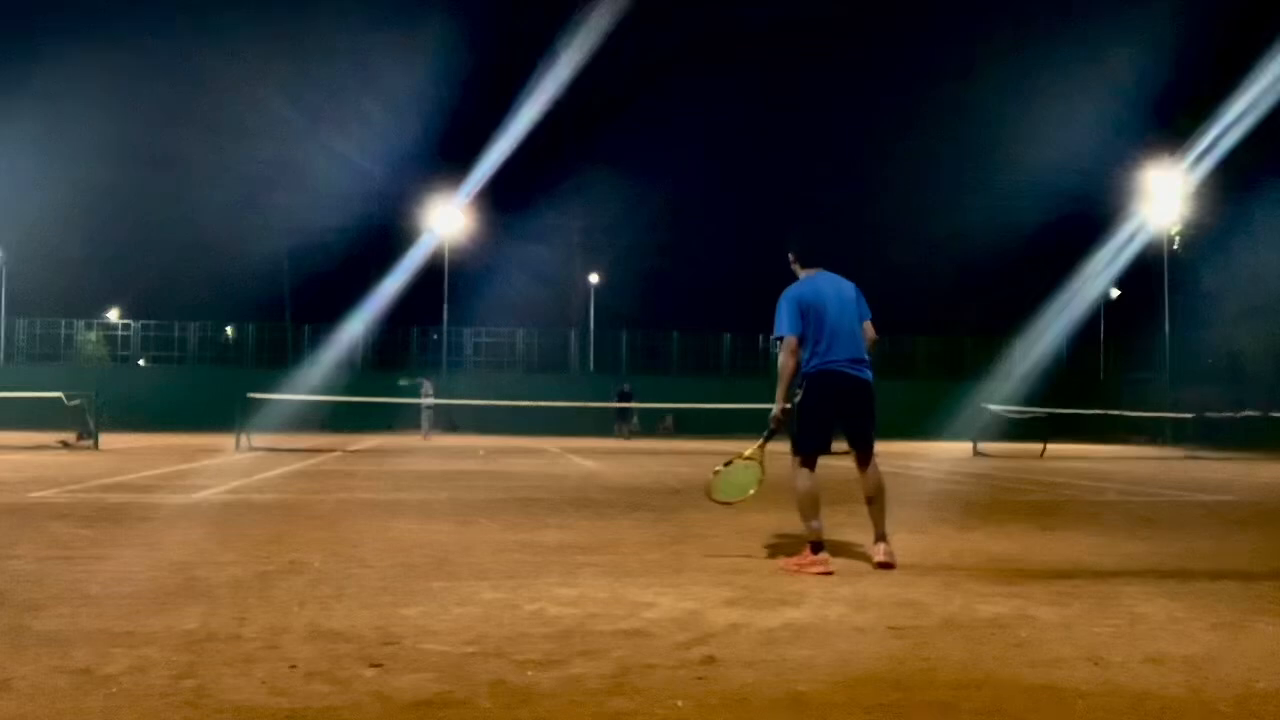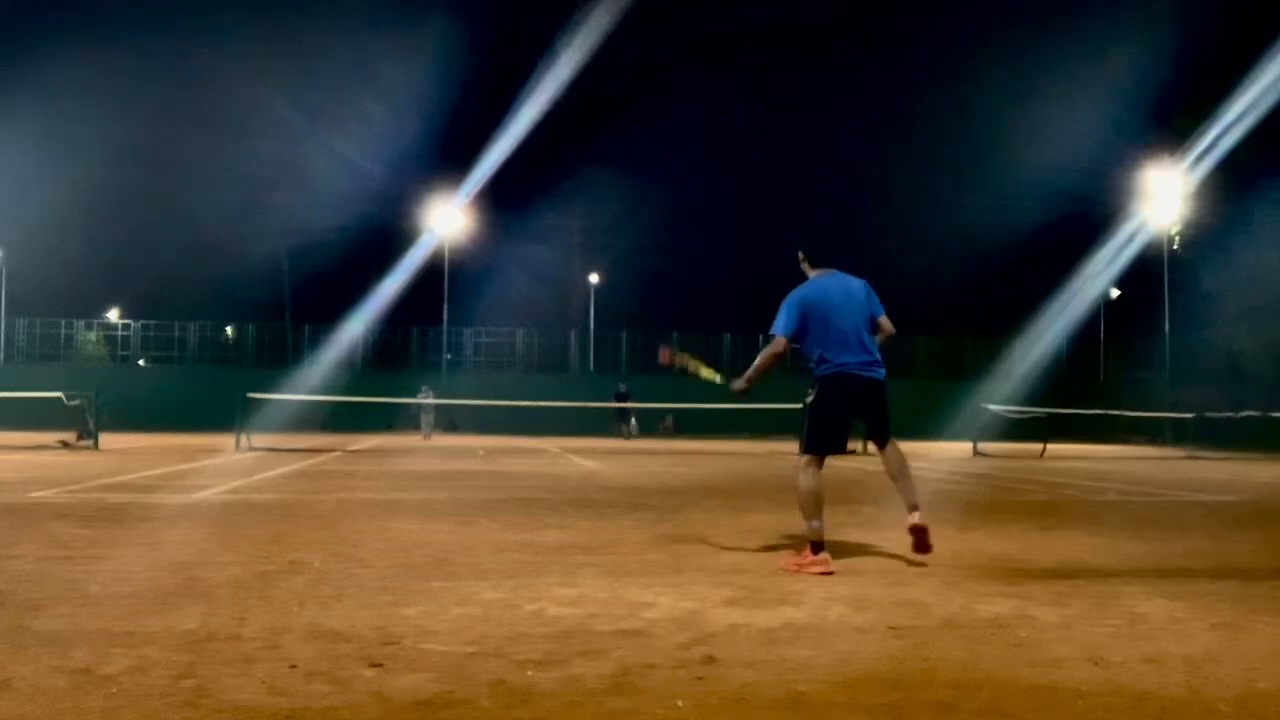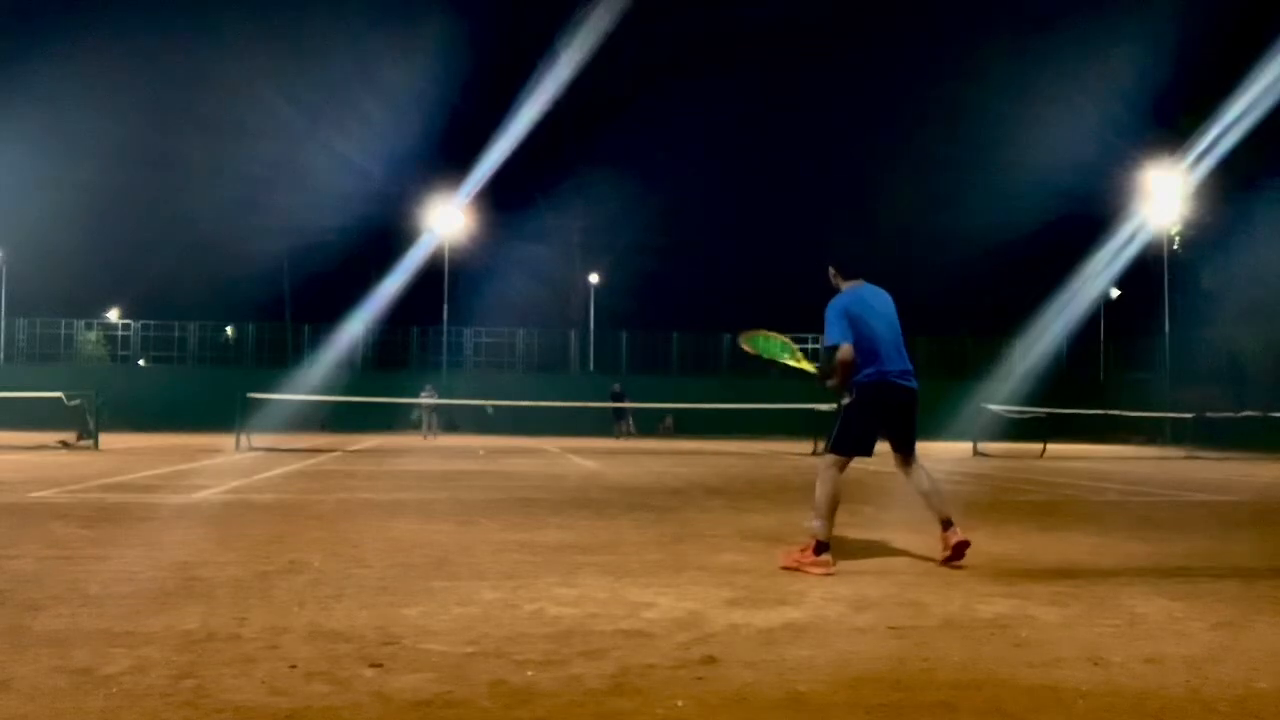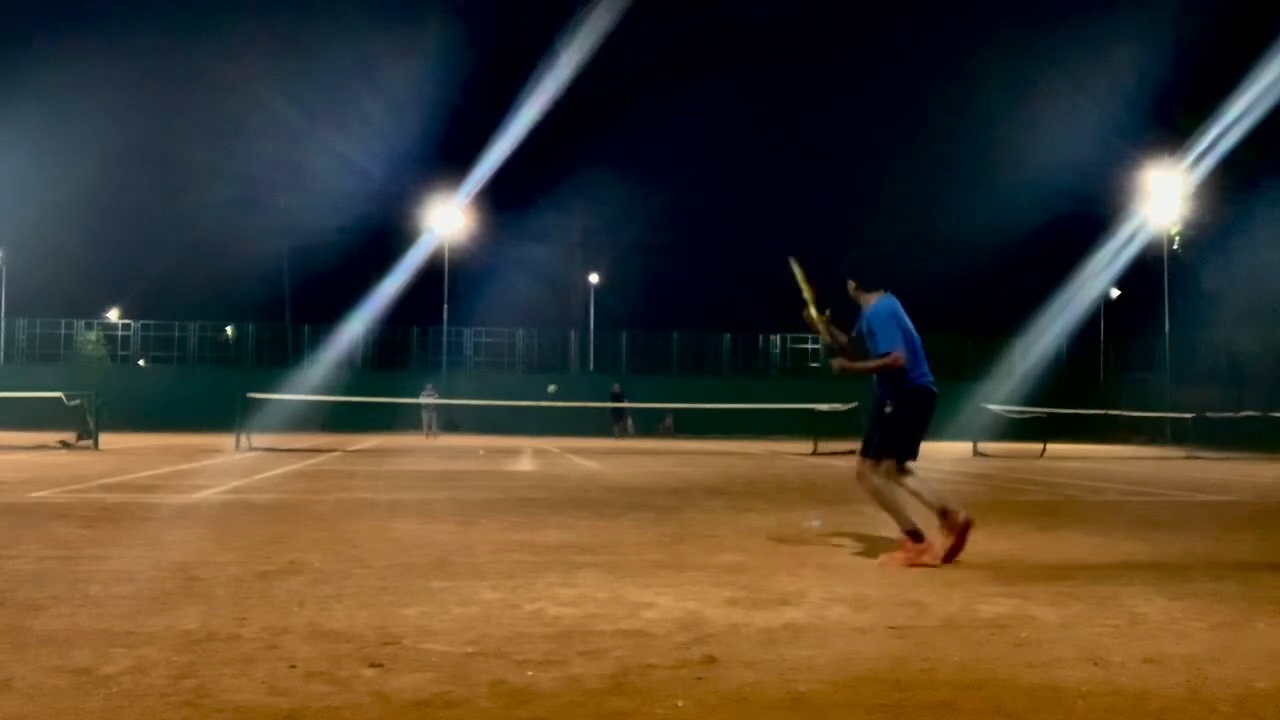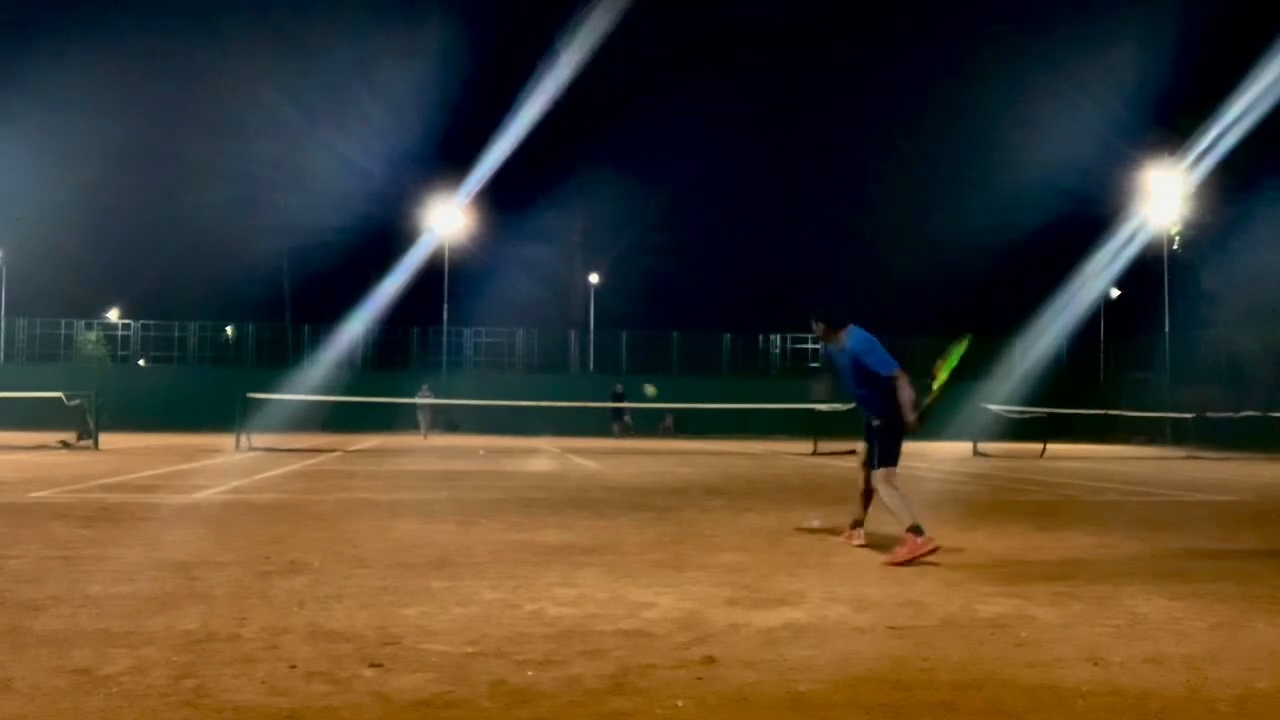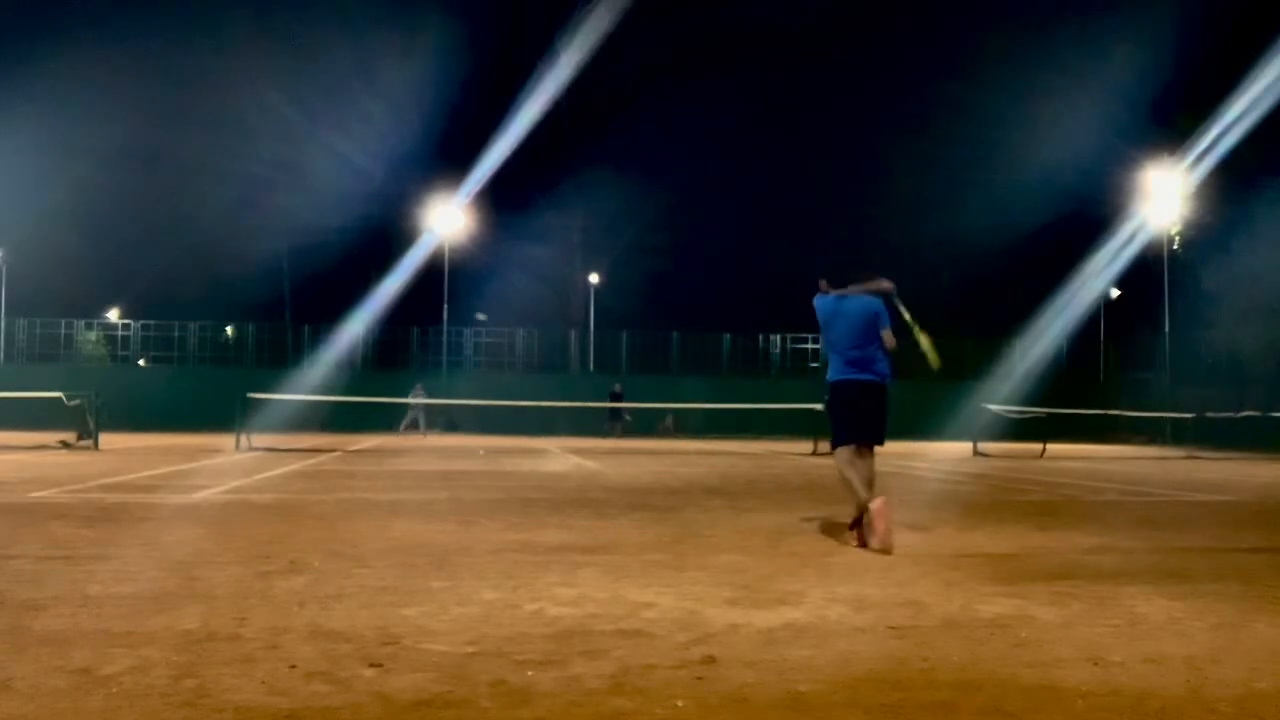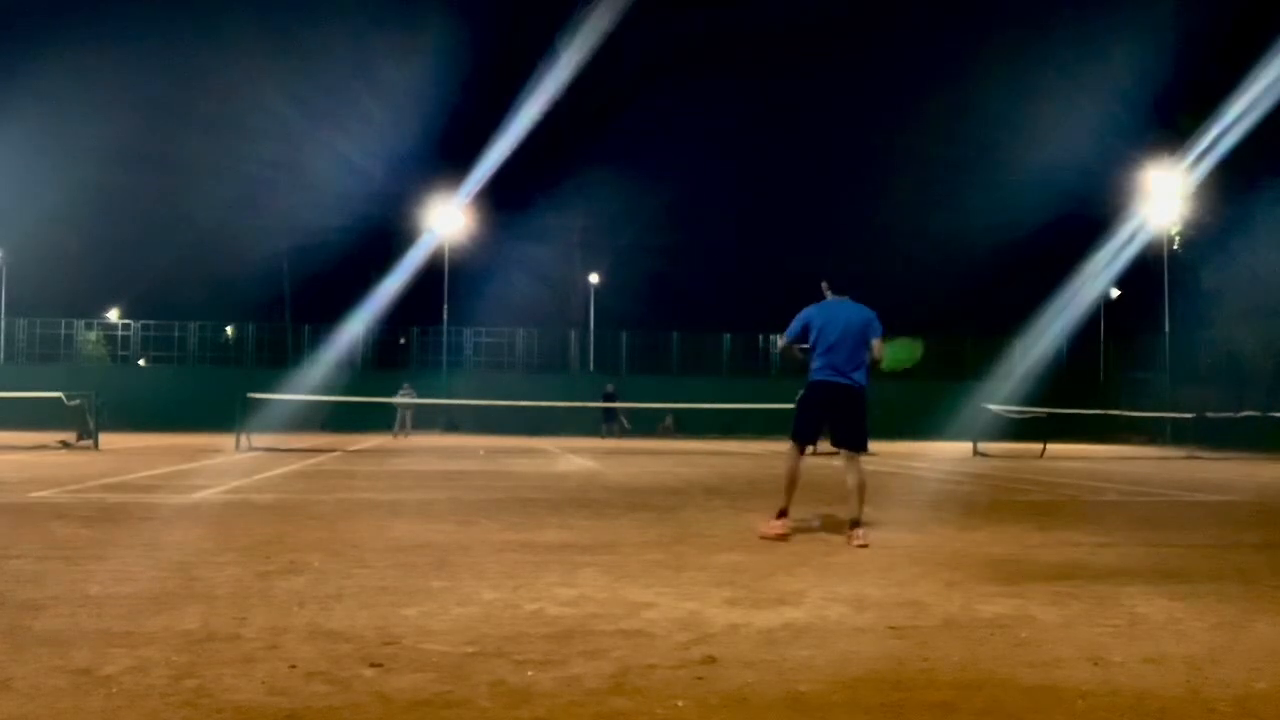
dt=0.4s
person 1, frame 1
left shoulder: (793, 295)
right shoulder: (849, 288)
left elbow: (790, 350)
right elbow: (870, 336)
left wrist: (780, 401)
left hip: (819, 382)
right hip: (859, 381)
left knee: (804, 465)
right knee: (866, 460)
left ankle: (816, 552)
right ankle: (881, 544)
person 1, frame 2
left shoulder: (799, 297)
right shoulder: (860, 286)
left elbow: (777, 347)
right elbow: (887, 330)
left wrist: (745, 380)
left hip: (833, 383)
right hip: (872, 379)
left knee: (808, 464)
right knee: (885, 443)
left ankle: (816, 552)
right ankle: (914, 514)
person 1, frame 3
left shoulder: (839, 305)
right shoulder: (883, 296)
left elbow: (846, 355)
left wrist: (837, 380)
right wrist: (846, 374)
left hip: (869, 390)
right hip: (904, 388)
left knee: (830, 465)
right knee: (908, 462)
left ankle: (818, 552)
right ankle: (950, 532)
person 1, frame 4
left shoulder: (878, 312)
right shoulder: (883, 306)
left elbow: (898, 360)
right elbow: (852, 345)
left wrist: (851, 366)
right wrist: (826, 329)
left hip: (904, 395)
right hip: (919, 394)
left knee: (868, 470)
right knee: (896, 469)
left ankle: (916, 542)
right ankle: (951, 517)
person 1, frame 5
left shoulder: (858, 348)
right shoulder: (835, 346)
left elbow: (899, 379)
left wrist: (908, 411)
left hip: (888, 413)
right hip: (879, 412)
left knee: (881, 479)
right knee: (870, 467)
left ankle: (918, 538)
right ankle: (857, 528)
person 1, frame 6
left shoulder: (823, 304)
right shoulder: (873, 304)
right elbow: (890, 345)
left wrist: (870, 286)
left hip: (843, 387)
right hip: (875, 386)
left knee: (843, 457)
right knee: (864, 454)
left ankle: (873, 504)
right ankle: (860, 525)
person 1, frame 7
left shoulder: (811, 313)
right shoulder: (867, 315)
left elbow: (783, 345)
right elbow: (877, 354)
left hip: (818, 387)
right hip: (852, 392)
left knee: (795, 451)
right knee: (852, 459)
left ankle: (782, 519)
right ankle: (855, 528)
